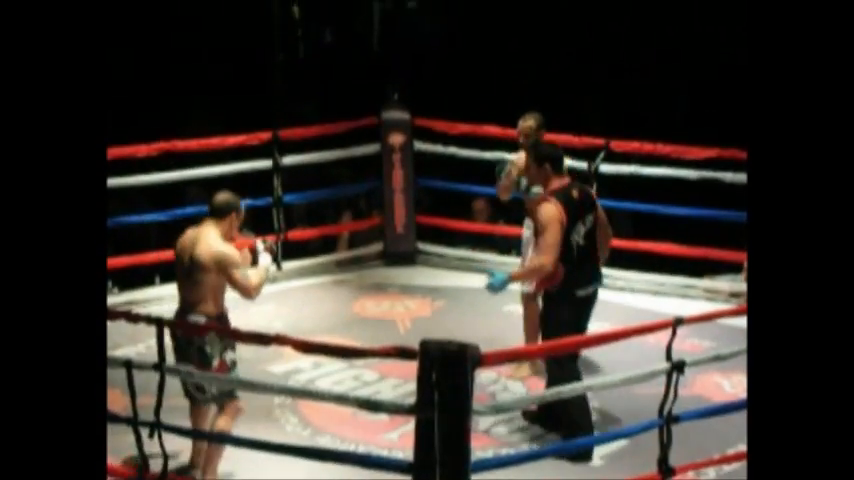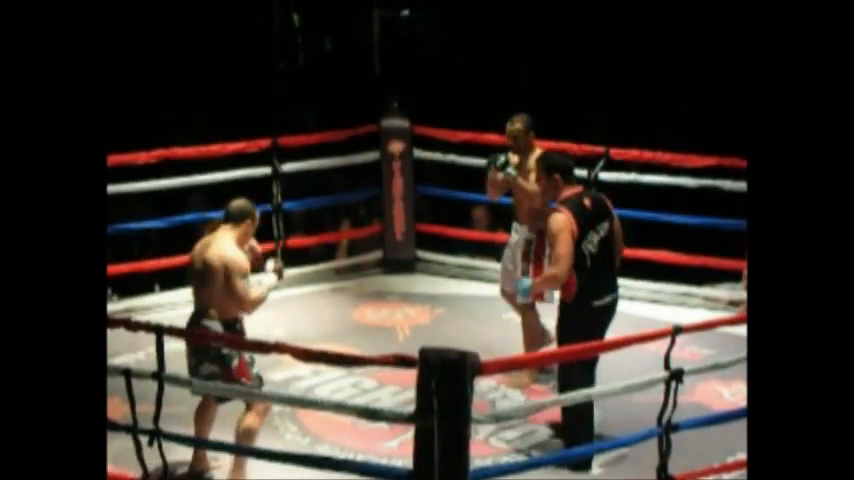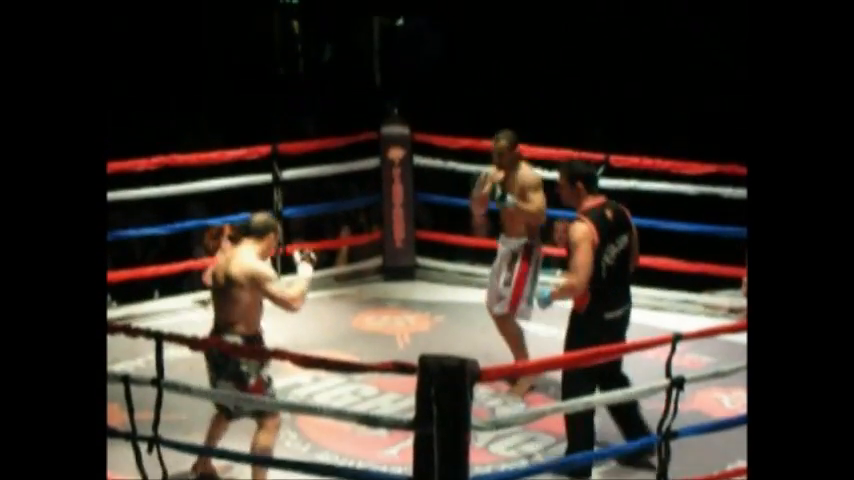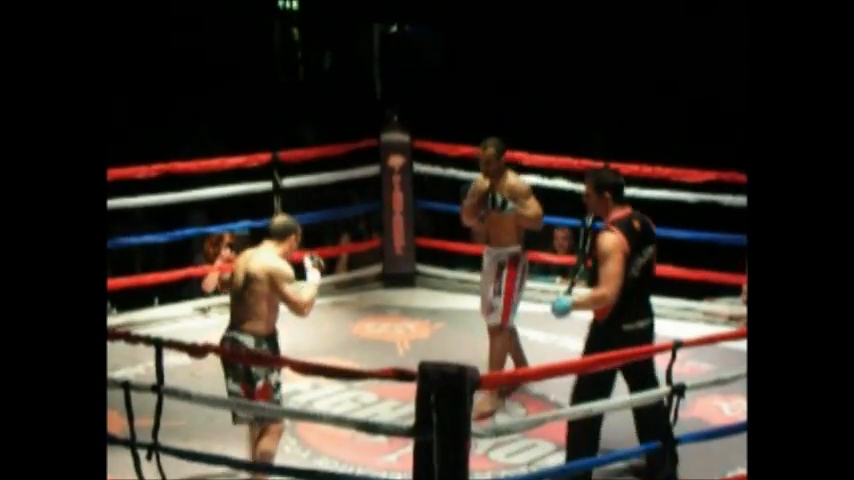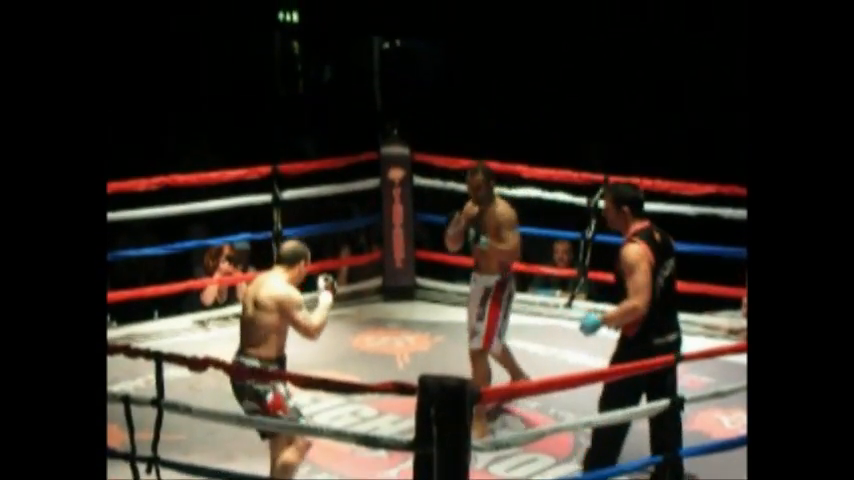
dt=0.2s
person 1, frame 1
left shoulder: (549, 207)
right shoulder: (586, 193)
left elbow: (544, 263)
right elbow: (605, 237)
left wrist: (506, 278)
left hip: (563, 295)
right hip: (588, 288)
left knee: (562, 363)
right knee: (565, 356)
left ankle: (578, 440)
right ankle: (549, 414)
person 1, frame 2
left shoulder: (561, 217)
right shoulder: (601, 200)
left elbow: (558, 274)
right elbow: (617, 248)
left wrist: (531, 286)
left hip: (580, 306)
right hip: (607, 297)
left knee: (572, 375)
right knee: (584, 366)
right ankle: (580, 429)
person 1, frame 3
left shoulder: (582, 227)
right shoulder: (621, 212)
left elbow: (577, 284)
right elbow: (632, 259)
left wrist: (550, 294)
left hip: (592, 317)
right hip: (620, 311)
left knee: (577, 387)
right knee: (613, 378)
right ankle: (641, 447)
person 1, frame 4
left shoulder: (611, 237)
right shoulder: (644, 224)
left elbow: (606, 294)
left wrist: (571, 303)
left hip: (614, 329)
right hip: (642, 323)
left knee: (587, 396)
right knee: (647, 393)
person 1, frame 5
left shoulder: (633, 249)
right shoulder: (661, 238)
left elbow: (637, 305)
left wrist: (600, 320)
left hip: (641, 343)
right hip: (668, 337)
left knee: (613, 410)
right knee: (665, 410)
person 2, frame 1
right shoulder: (520, 158)
right elbow: (503, 195)
left wrist: (534, 190)
right wrist: (506, 178)
right hip: (531, 227)
left knee: (529, 293)
right knee: (531, 290)
left ankle: (530, 358)
person 2, frame 2
left shoulder: (538, 160)
right shoulder: (512, 157)
left elbow: (536, 197)
right elbow: (494, 194)
left wrist: (510, 174)
right wrist: (493, 172)
left hip: (535, 234)
right hip: (519, 230)
left knee: (524, 300)
right knee: (509, 292)
left ankle: (531, 365)
right ankle: (541, 335)
person 2, frame 3
left shoulder: (528, 178)
right shoulder: (494, 174)
left elbow: (540, 215)
right elbow: (478, 210)
left wrist: (509, 201)
right wrist: (478, 193)
left hip: (525, 248)
right hip: (505, 246)
left knee: (505, 314)
right knee: (497, 310)
left ankle: (525, 373)
right ankle: (522, 363)
person 2, frame 4
left shoulder: (517, 184)
right shoulder: (480, 183)
left elbow: (537, 219)
right elbow: (468, 220)
left wrist: (507, 206)
right wrist: (469, 199)
left hip: (510, 257)
right hip: (491, 255)
left knee: (497, 326)
right knee: (501, 319)
left ankle: (491, 395)
right ankle: (522, 368)
person 2, frame 5
left shoulder: (504, 213)
right shoulder: (470, 208)
left elbow: (513, 255)
right elbow: (452, 246)
left wrist: (482, 240)
right wrist: (454, 227)
left hip: (497, 284)
right hip: (478, 280)
left knee: (478, 350)
right knee: (490, 342)
left ankle: (480, 418)
right ankle: (519, 378)
person 3, frame 1
left shoulder: (186, 238)
right shoulder: (223, 251)
right elbow: (250, 290)
right wrist: (265, 259)
left hip: (185, 325)
right hip: (208, 331)
left knee: (202, 394)
right knee: (229, 405)
person 3, frame 2
left shoulder: (203, 245)
right shoulder: (231, 255)
right elbow: (248, 303)
right wrist: (272, 276)
left hip: (199, 328)
right hip: (221, 334)
left knee: (211, 396)
right knee: (258, 404)
person 3, frame 3
left shoulder: (224, 259)
right shoulder: (257, 268)
right elbow: (293, 302)
right wrist: (305, 268)
right hip: (242, 348)
left knee: (230, 408)
right knee: (269, 421)
person 3, frame 4
left shoulder: (246, 257)
right shoulder: (276, 266)
right elbow: (302, 307)
right wrist: (313, 273)
left hip: (234, 342)
right hip: (253, 348)
left knee: (262, 415)
right knee: (272, 426)
person 3, frame 5
left shoulder: (258, 283)
right shoulder: (286, 293)
right elbow: (312, 331)
right wrist: (326, 296)
left hip: (245, 367)
left knee: (278, 431)
right knee: (300, 441)
